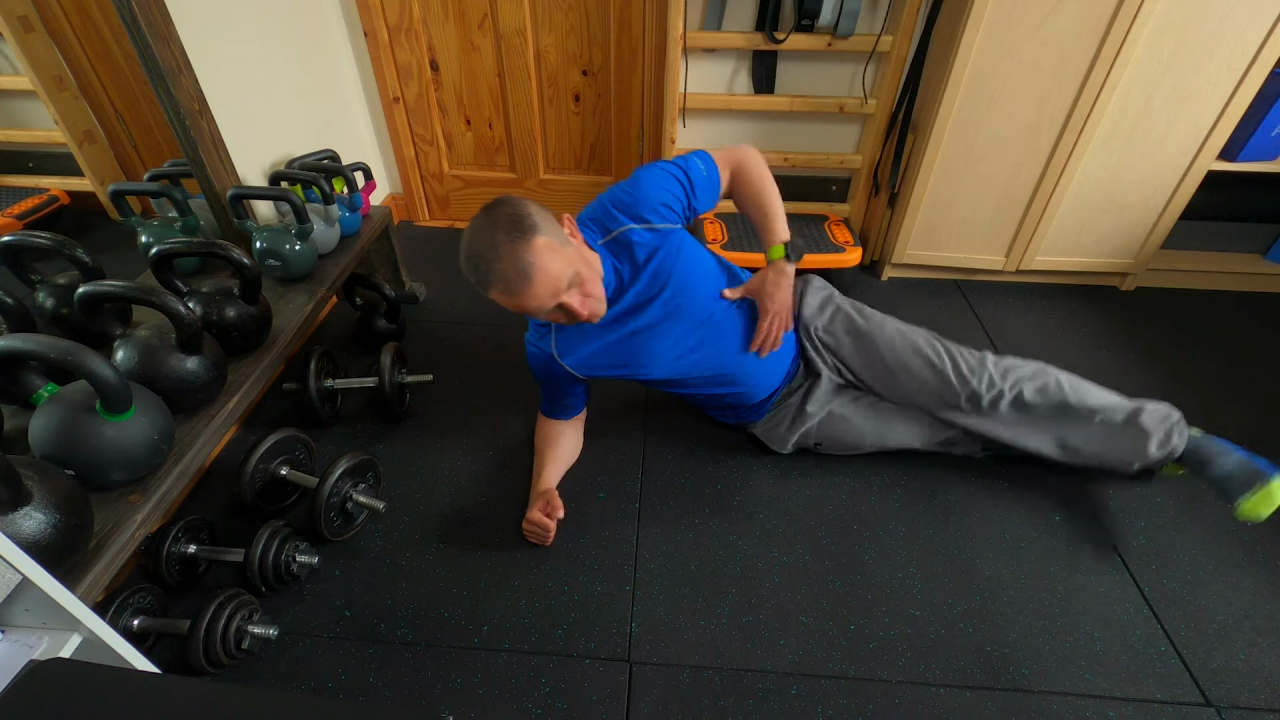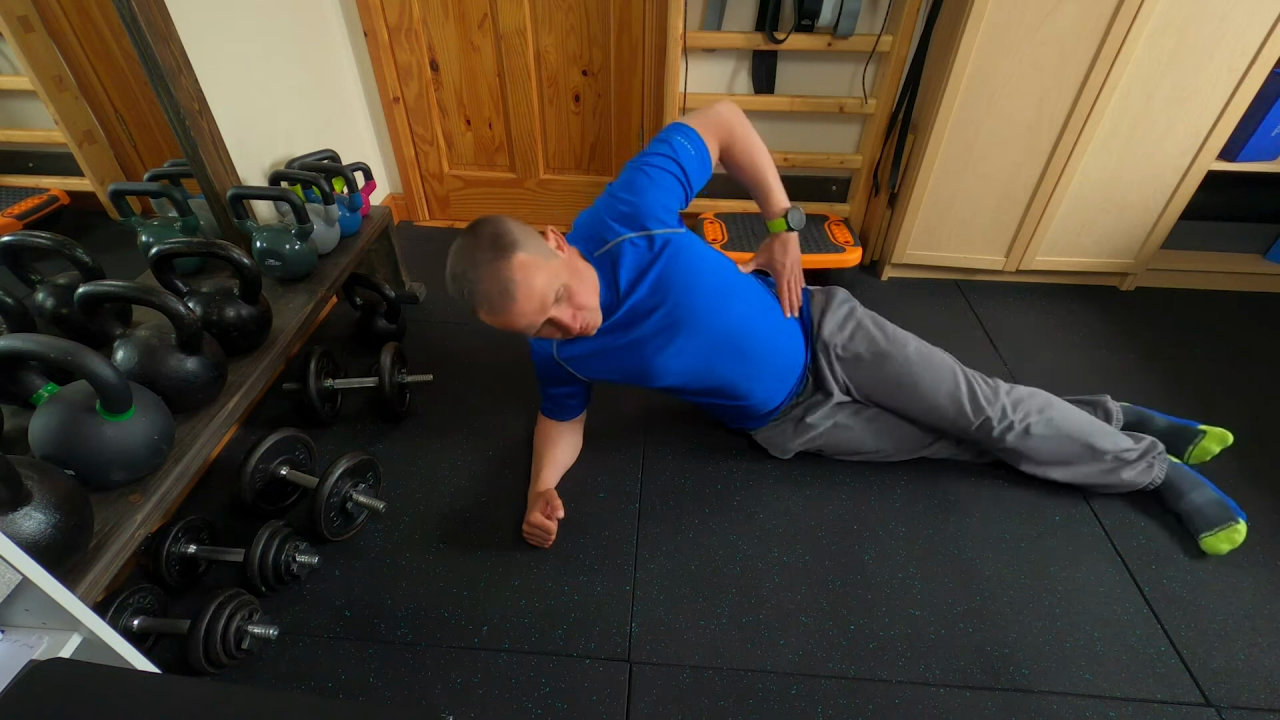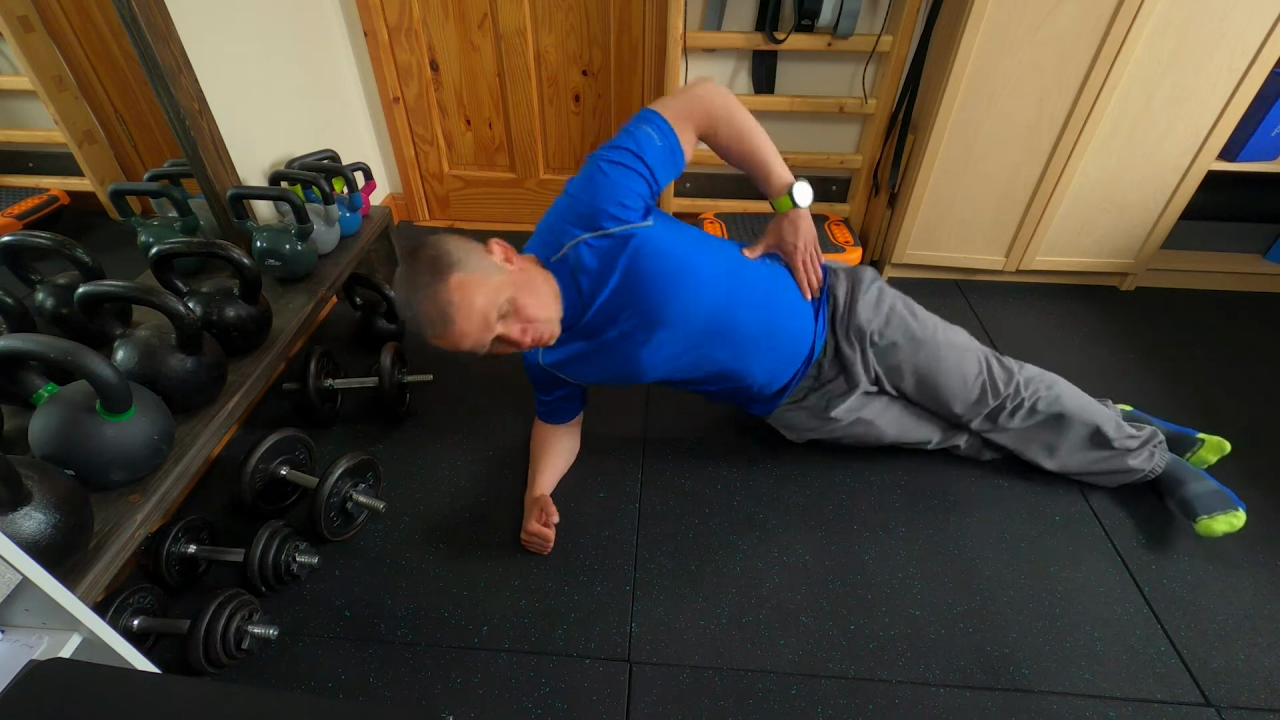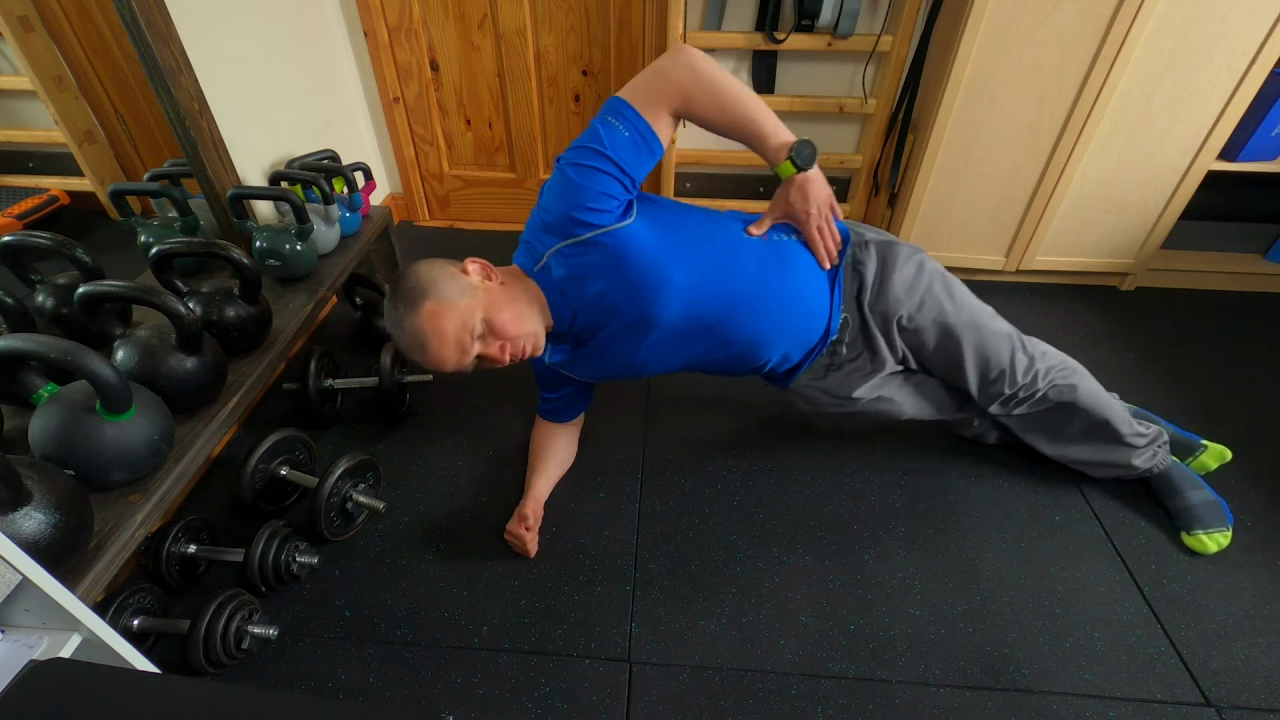
dt=0.3s
person 1, frame 1
left shoulder: (632, 206)
right shoulder: (552, 344)
left elbow: (743, 165)
right elbow: (561, 417)
left wrist: (781, 263)
right wrist: (543, 486)
left hip: (805, 322)
right hip: (783, 413)
left knee: (976, 386)
right knee: (955, 431)
left ankle: (1167, 438)
right ankle: (1119, 441)
person 1, frame 2
left shoulder: (630, 213)
right shoulder: (557, 349)
left elbow: (722, 119)
right elbow: (561, 418)
left wrist: (784, 228)
right wrist: (542, 488)
left hip: (818, 333)
right hip: (785, 423)
left knee: (986, 408)
right knee: (966, 446)
left ankle: (1148, 462)
right ankle: (1113, 426)
person 1, frame 3
left shoulder: (593, 209)
right shoulder: (545, 352)
left elbow: (704, 102)
right elbow: (558, 421)
left wrist: (790, 202)
right wrist: (537, 495)
left hip: (836, 313)
right hip: (800, 402)
left knee: (996, 393)
right knee: (967, 437)
left ankle: (1147, 450)
right ankle: (1127, 443)
person 1, frame 4
left shoulder: (574, 208)
right shoulder: (557, 350)
left elbow: (679, 71)
right elbow: (559, 418)
left wrist: (796, 162)
right wrist: (532, 497)
left hip: (860, 281)
right hip: (823, 371)
left knee: (1017, 377)
right knee: (976, 417)
left ankle: (1149, 449)
right ankle: (1111, 433)
